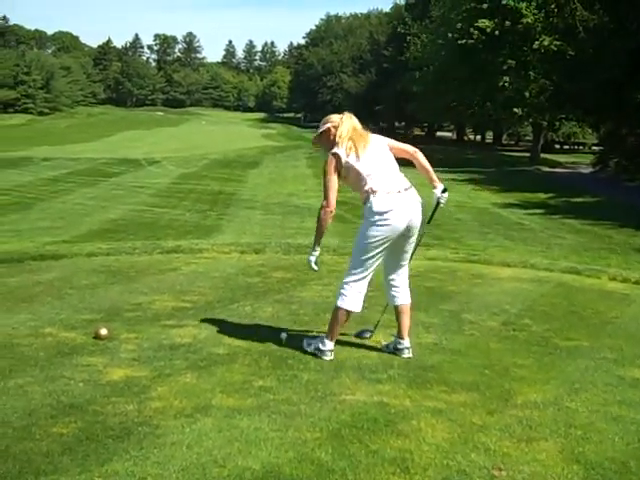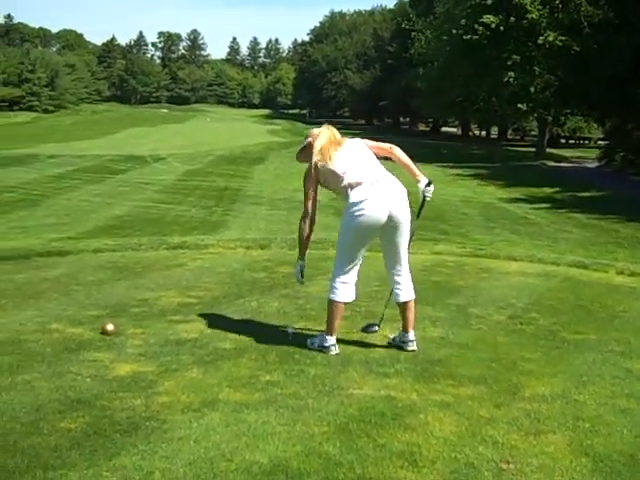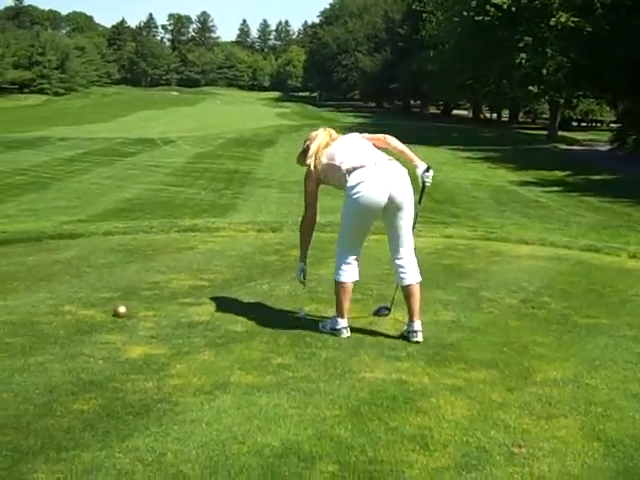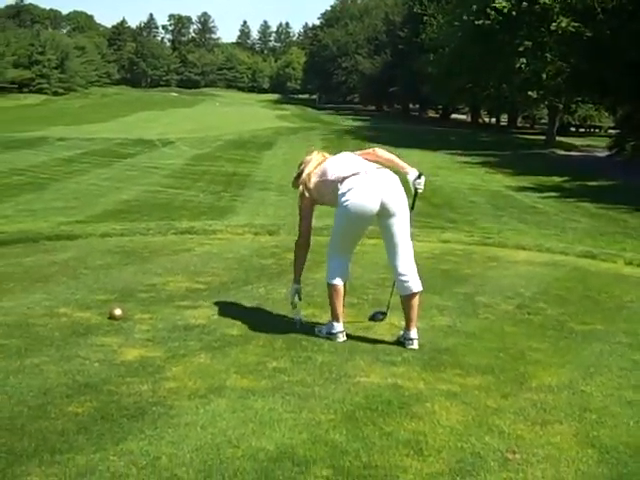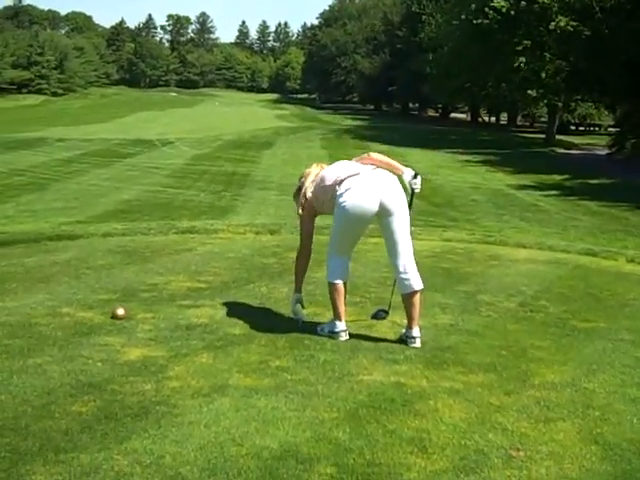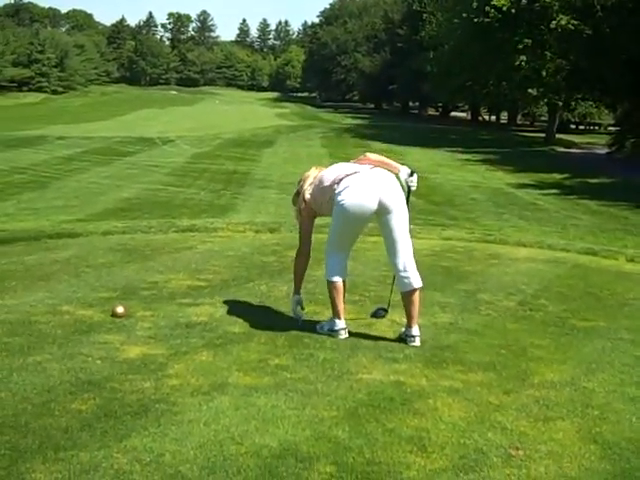
dt=0.2s
person 1, frame 1
left shoulder: (335, 156)
right shoulder: (375, 139)
left elbow: (328, 207)
right elbow: (414, 152)
left wrist: (316, 248)
right wrist: (437, 183)
left hip: (384, 212)
right hip: (412, 203)
left knee: (355, 279)
right knee: (397, 275)
left ankle: (326, 343)
right ankle: (402, 342)
person 1, frame 2
left shoulder: (315, 166)
right shoulder: (356, 143)
left elbow: (308, 217)
right elbow: (393, 149)
left wrist: (301, 259)
right wrist: (420, 178)
left hip: (366, 203)
right hip: (396, 194)
left knee: (344, 273)
right knee: (399, 269)
left ankle: (328, 339)
right ankle: (408, 335)
person 1, frame 3
left shoulder: (315, 165)
right shoulder: (354, 138)
left elbow: (309, 217)
right elbow: (387, 139)
left wrist: (302, 259)
right wrist: (418, 163)
left hip: (366, 186)
right hip: (397, 176)
left knee: (347, 254)
right knee: (404, 254)
left ankle: (340, 322)
right ankle: (415, 325)
person 1, frame 4
left shoulder: (310, 186)
right shoulder: (346, 157)
left elbow: (303, 240)
right elbow: (375, 152)
left wrist: (296, 282)
right wrist: (409, 171)
left hip: (357, 194)
right hip: (390, 185)
left knee: (338, 257)
right knee: (404, 262)
left ankle: (336, 326)
right ankle: (411, 333)
person 1, frame 5
left shoulder: (310, 197)
right shoulder: (344, 165)
left elbow: (304, 250)
right elbow: (370, 156)
left wrist: (297, 291)
right wrist: (405, 171)
left hip: (355, 196)
right hip: (388, 185)
left knee: (337, 257)
right knee: (404, 260)
left ankle: (339, 325)
right ankle: (413, 331)
person 1, frame 6
left shoulder: (308, 199)
right shoulder: (342, 167)
left elbow: (303, 252)
right elbow: (367, 157)
left wrist: (296, 293)
right wrist: (401, 170)
left hip: (354, 194)
right hip: (387, 183)
left knee: (336, 255)
right knee: (404, 259)
left ankle: (338, 323)
right ankle: (412, 330)
